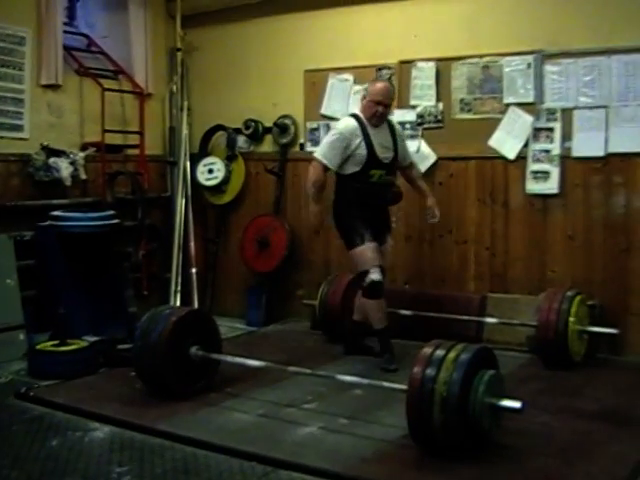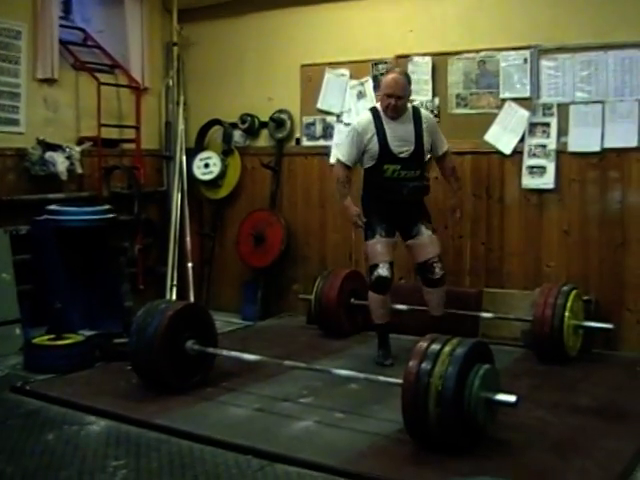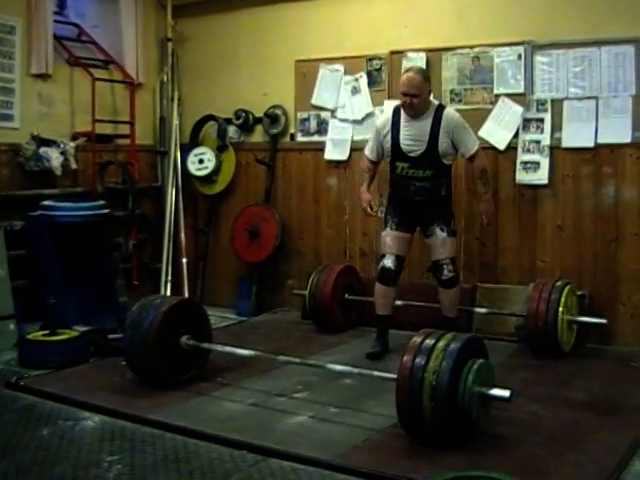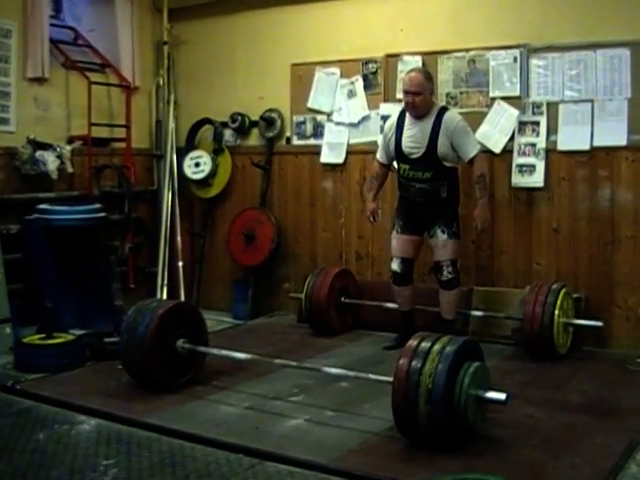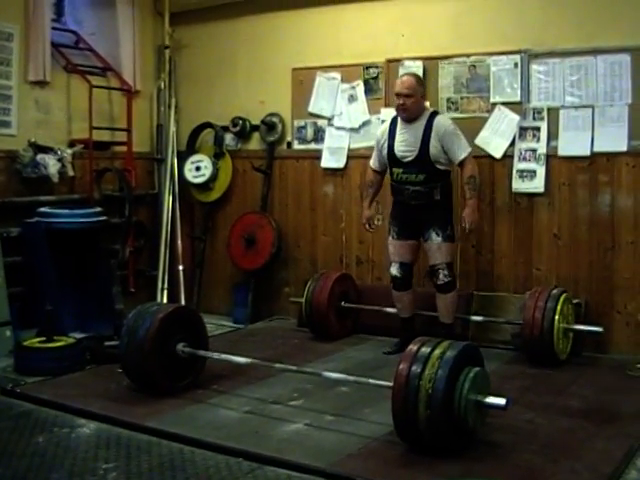
dt=0.3s
person 1, frame 1
left shoulder: (393, 130)
right shoulder: (347, 128)
left elbow: (407, 167)
right elbow: (318, 166)
left wrist: (428, 196)
right wrist: (315, 205)
left hip: (379, 212)
right hip: (353, 214)
left knee: (372, 281)
right knee: (372, 279)
left ankle: (353, 338)
right ankle: (385, 347)
person 1, frame 2
left shoulder: (424, 120)
right shoulder: (364, 124)
left elbow: (443, 156)
right elbow: (341, 165)
left wrist: (455, 191)
right wrist: (347, 201)
left hip: (413, 206)
right hip: (378, 209)
left knee: (433, 269)
right knee: (381, 275)
right ankle: (383, 343)
person 1, frame 3
left shoulder: (449, 119)
right shoulder: (387, 120)
left elbow: (476, 156)
right elbow: (370, 159)
left wrist: (485, 195)
right wrist: (364, 189)
left hip: (436, 205)
right hip: (399, 205)
left knee: (445, 269)
right knee: (388, 267)
right ankle: (381, 337)
person 1, frame 4
left shoulder: (451, 122)
right shoulder: (394, 123)
left elbow: (478, 160)
right elbow: (380, 164)
left wrist: (482, 202)
right wrist: (370, 197)
left hip: (441, 207)
right hip: (407, 206)
left knee: (446, 271)
right knee: (399, 269)
left ankle: (447, 336)
right ankle: (407, 329)
person 1, frame 5
left shoulder: (441, 126)
right shoulder: (386, 130)
left elbow: (467, 163)
right elbow: (375, 171)
left wrist: (471, 203)
right wrist: (367, 205)
left hip: (436, 211)
right hip: (402, 210)
left knee: (442, 274)
right knee: (399, 274)
left ankle: (446, 339)
right ankle: (407, 335)
